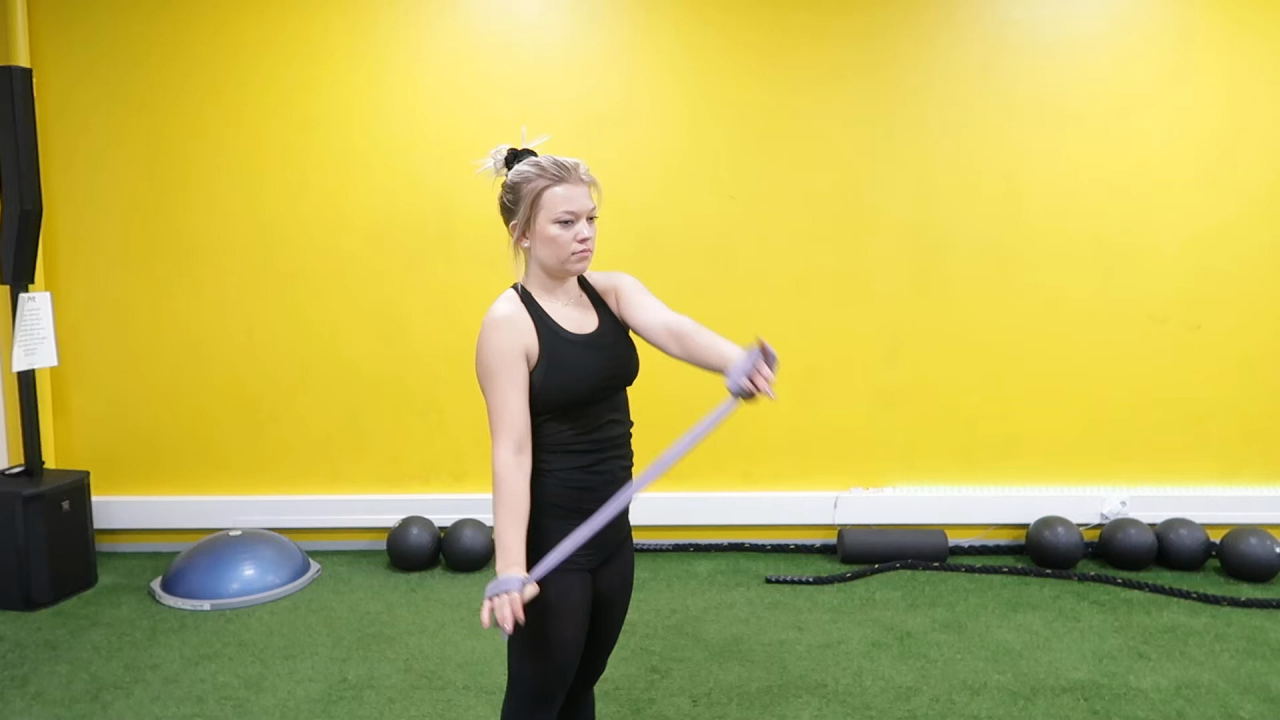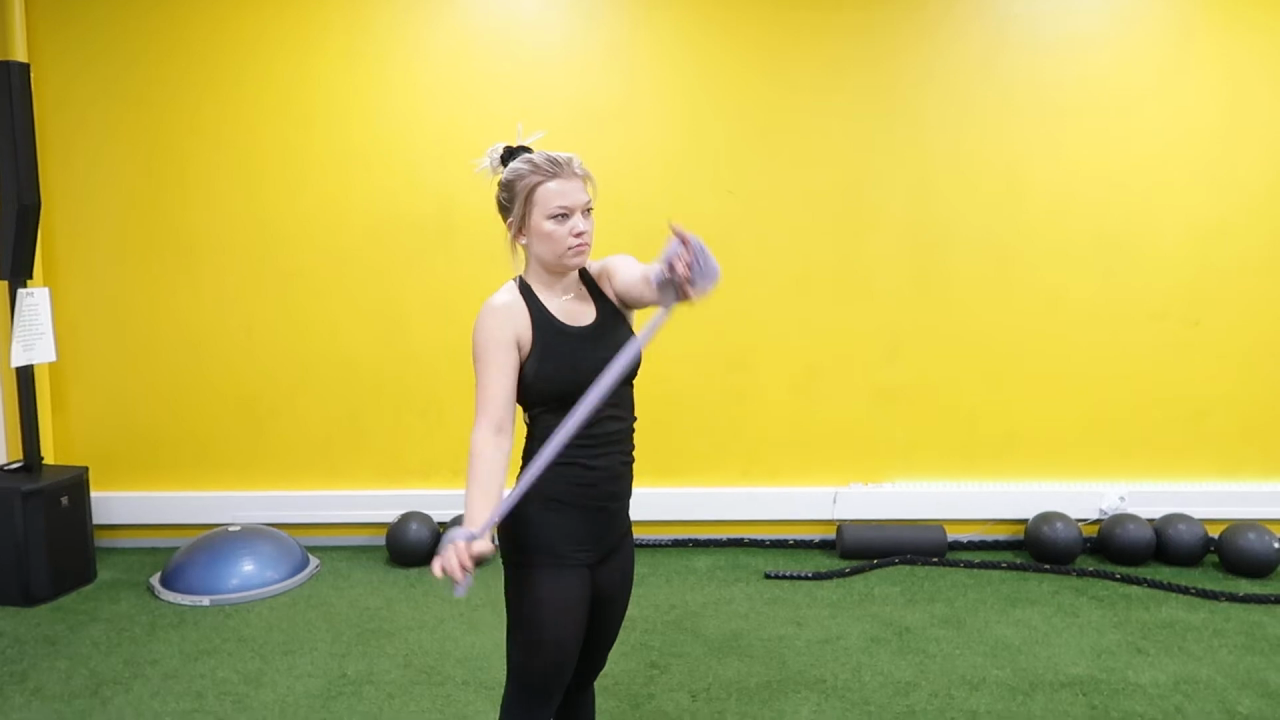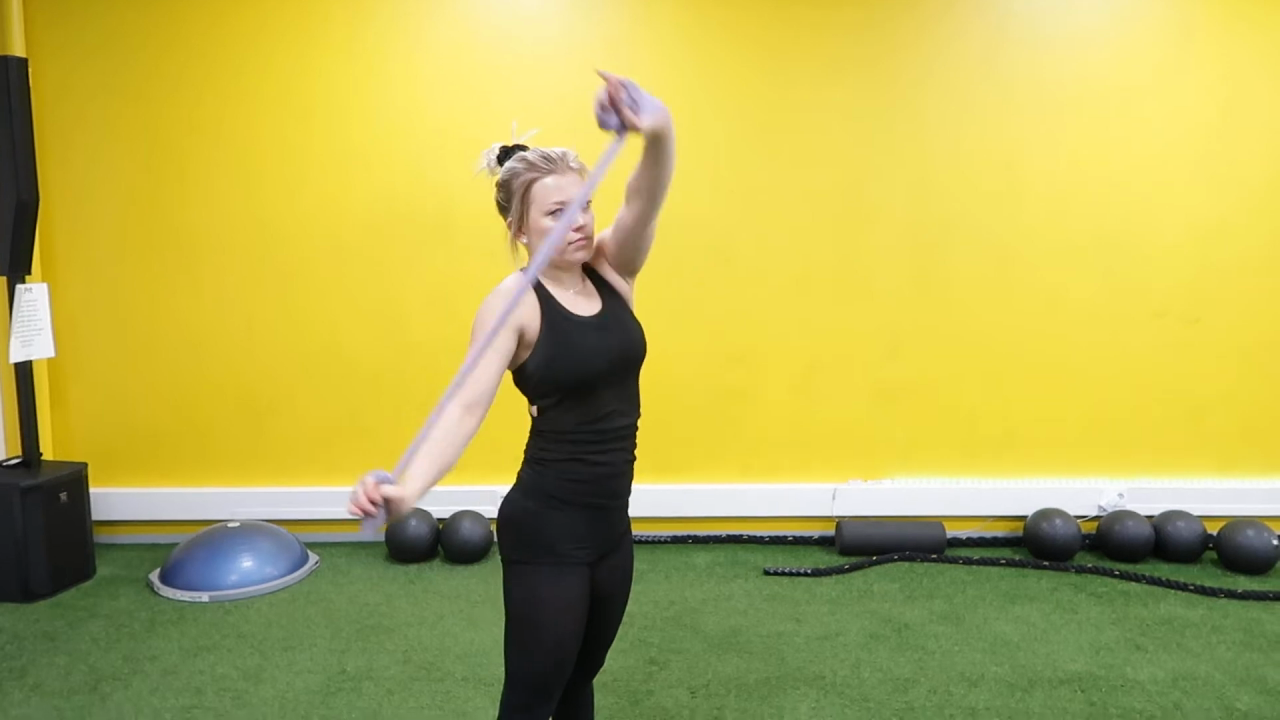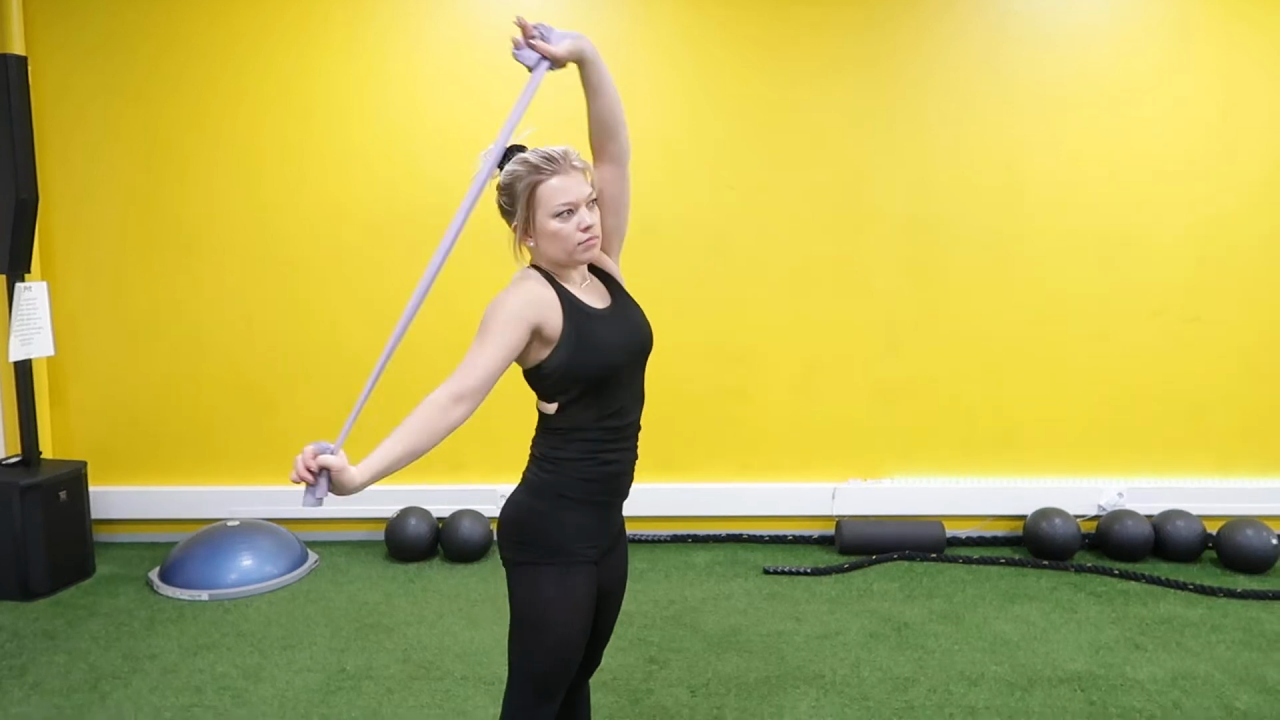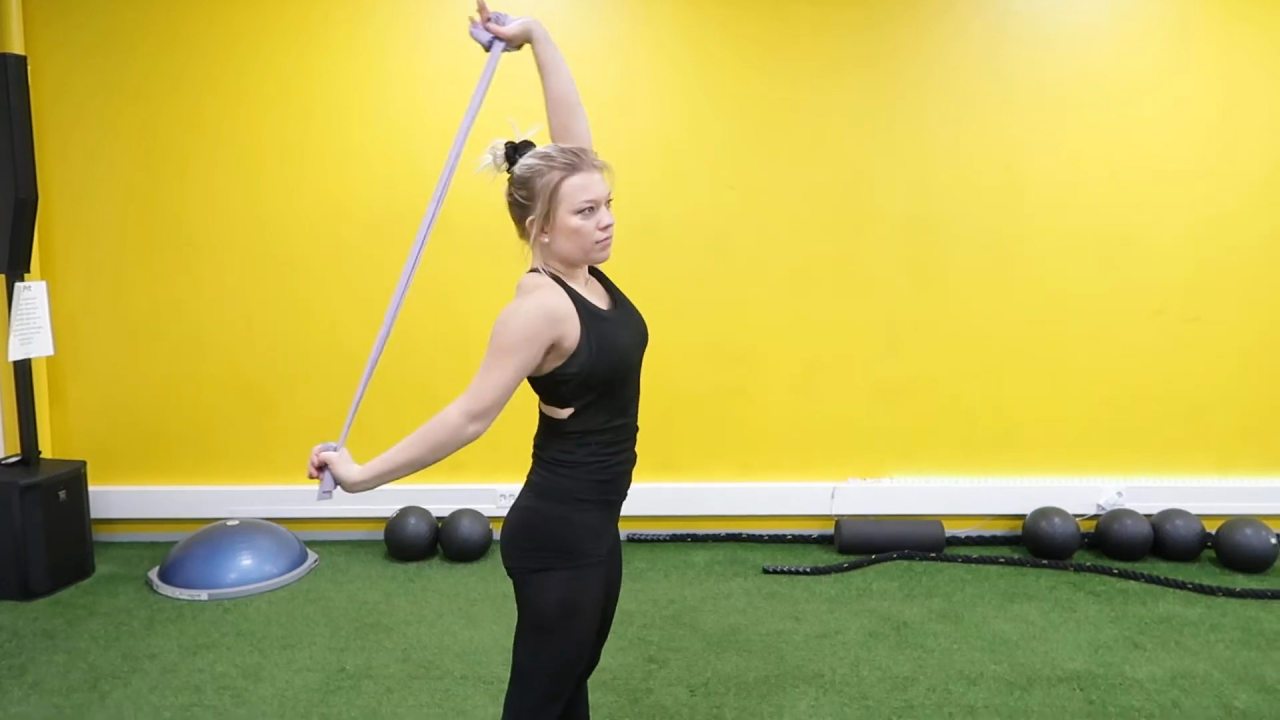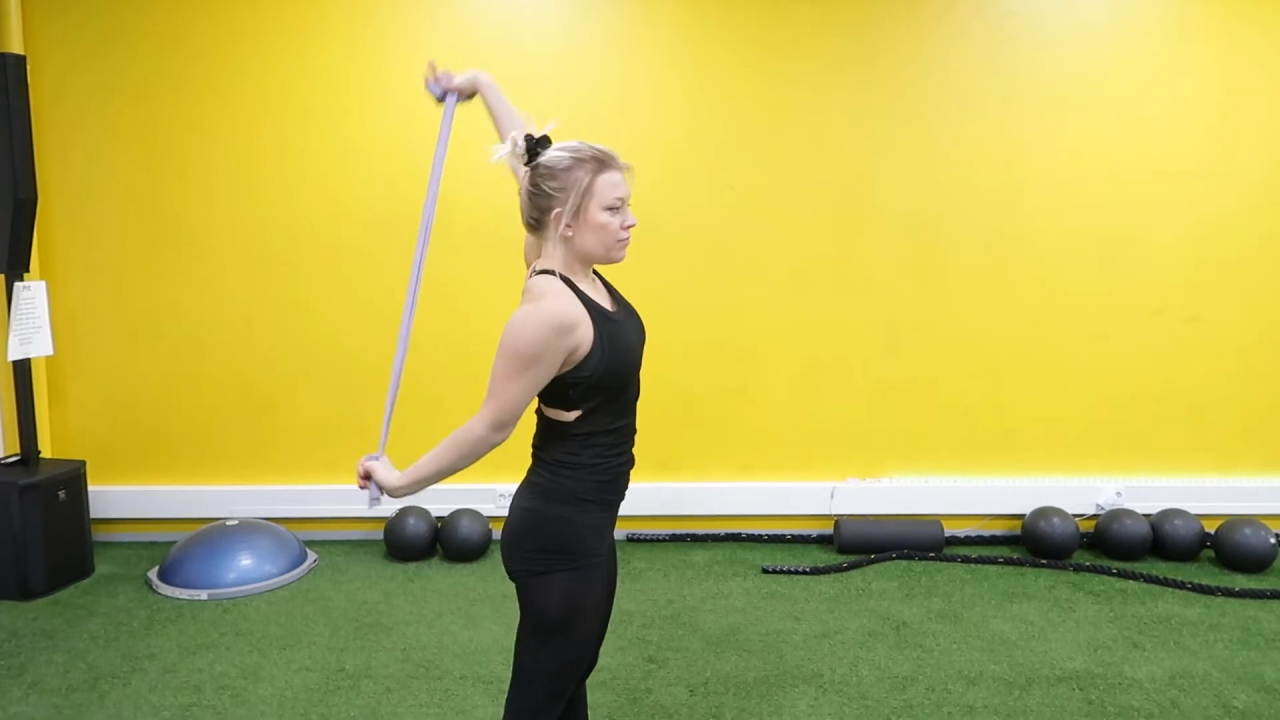
dt=0.2s
person 1, frame 1
left shoulder: (615, 292)
right shoulder: (509, 321)
left elbow: (673, 332)
right elbow: (512, 449)
left wrist: (734, 362)
right wrist: (511, 568)
left hip: (611, 530)
right hip: (554, 538)
person 1, frame 2
left shoulder: (609, 280)
right shoulder: (505, 313)
left elbow: (645, 278)
right elbow: (492, 428)
left wrist: (681, 277)
right wrist: (475, 528)
left hip: (611, 525)
right hip: (548, 532)
person 1, frame 3
left shoulder: (614, 273)
right shoulder: (515, 302)
left elbow: (646, 199)
right elbow: (467, 399)
left wrist: (656, 136)
right wrist: (411, 489)
left hip: (609, 524)
right hip: (546, 528)
person 1, frame 4
left shoulder: (601, 267)
right shoulder: (528, 299)
left elbow: (610, 156)
right elbow: (456, 398)
left wrist: (586, 62)
right wrist: (360, 474)
left hip: (601, 524)
right hip: (549, 530)
person 1, frame 5
left shoulder: (586, 274)
right shoulder: (541, 307)
left elbow: (569, 131)
right elbow: (471, 416)
right wrist: (367, 475)
left hip: (587, 527)
right hip: (558, 533)
person 1, frame 6
left shoulder: (574, 268)
right shoulder: (550, 309)
left elbow: (535, 165)
right elbow: (492, 424)
left wrist: (485, 87)
right wrist: (405, 482)
left hip: (580, 525)
right hip: (560, 536)
